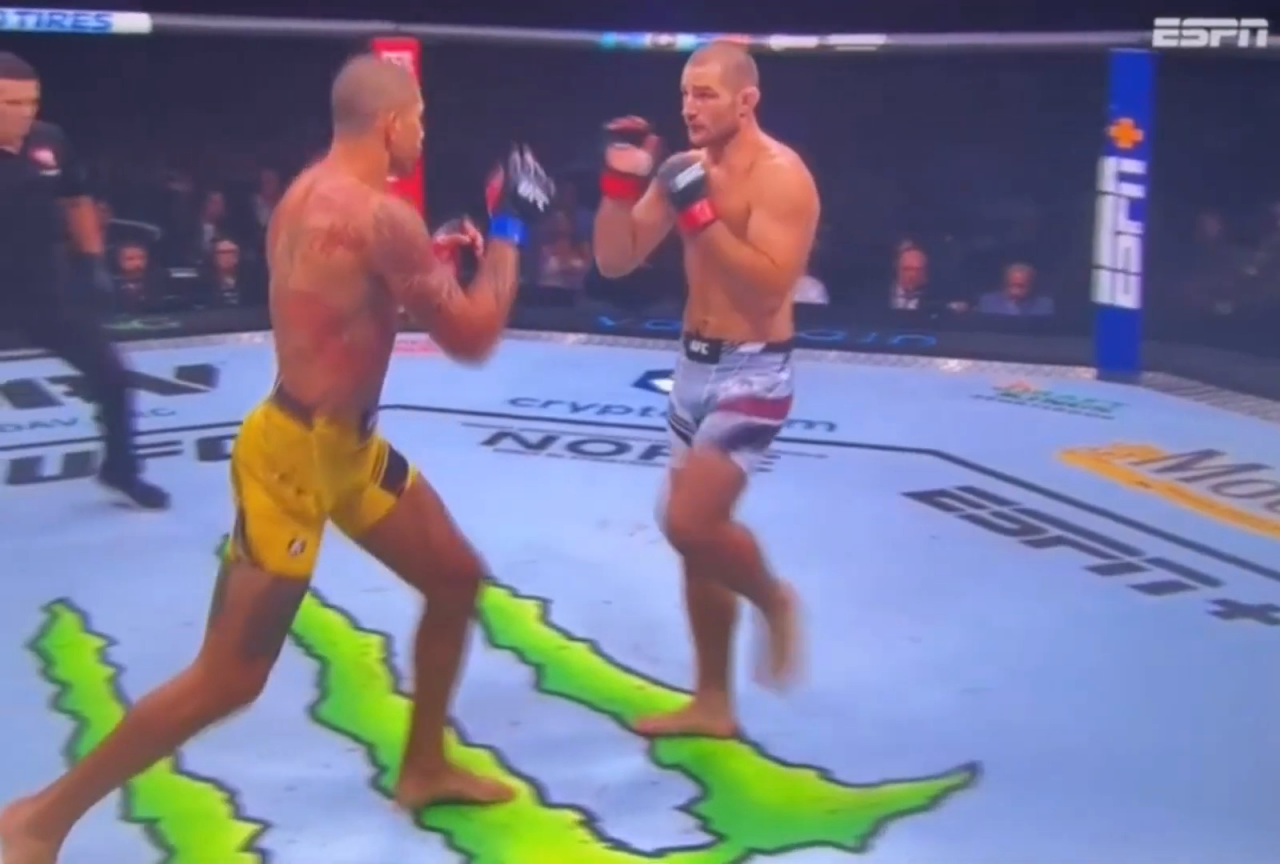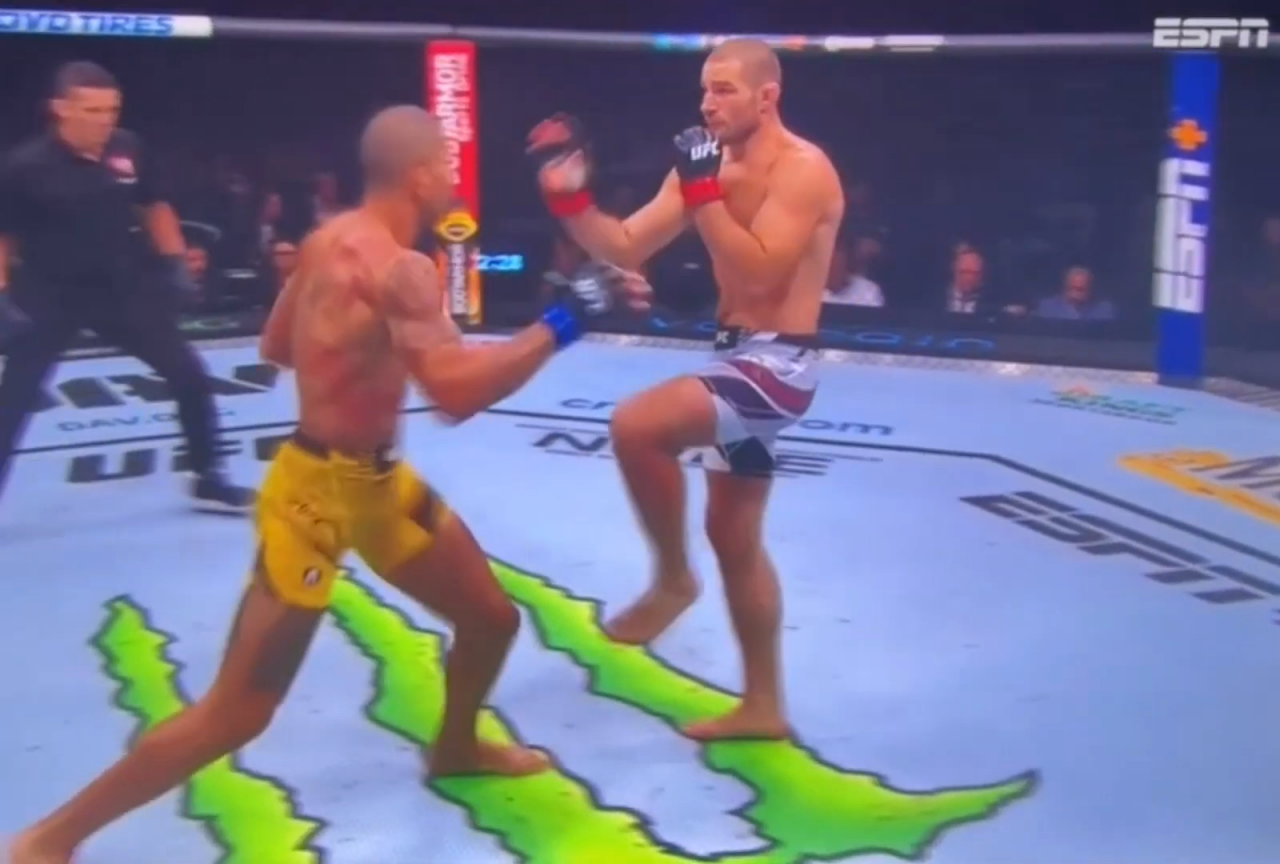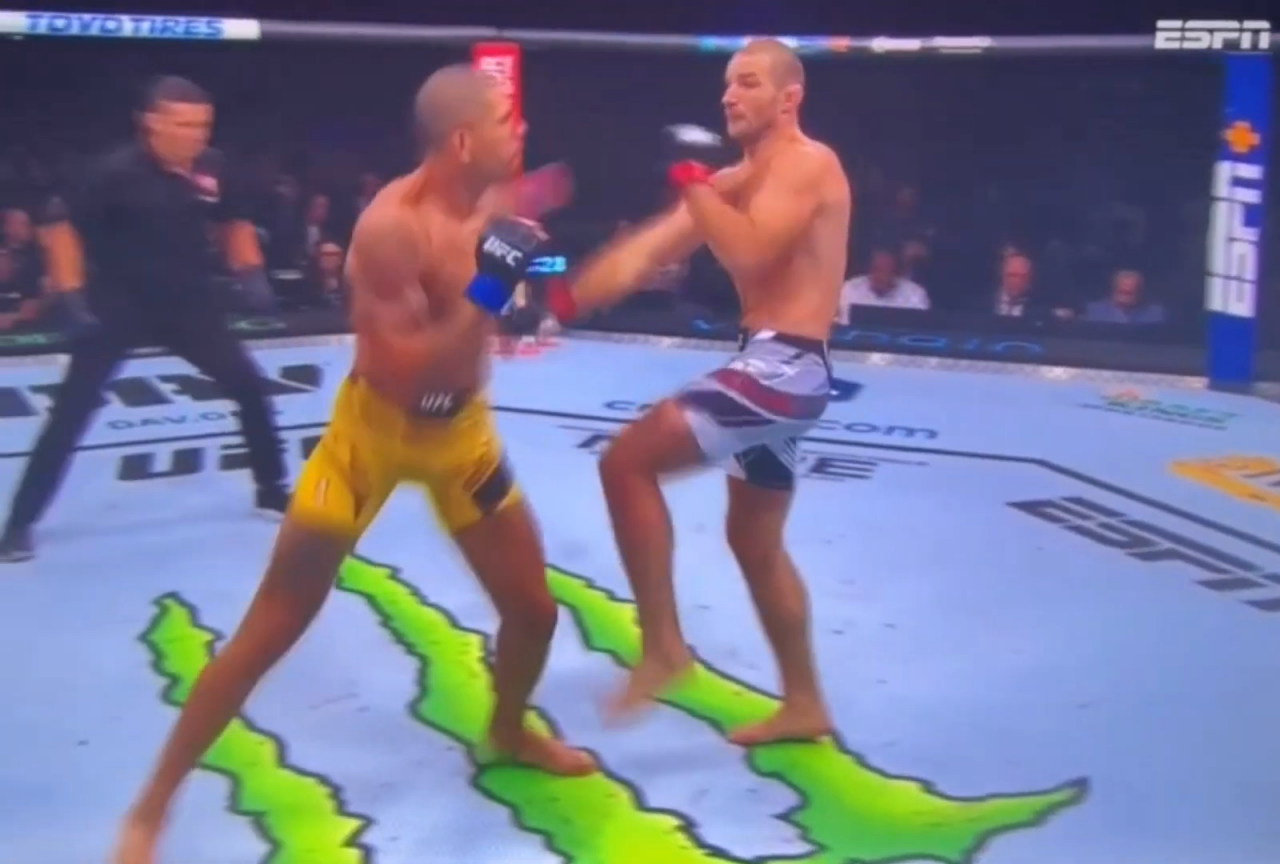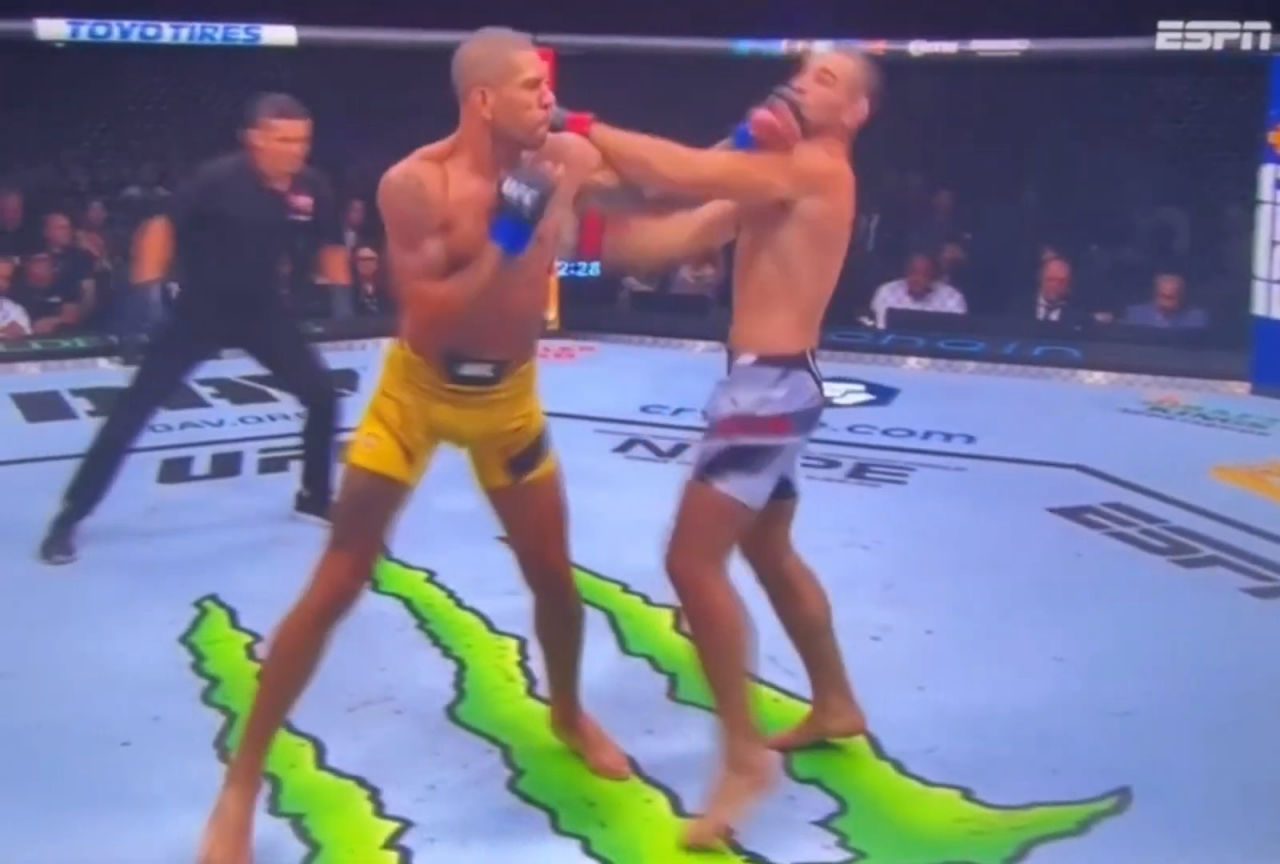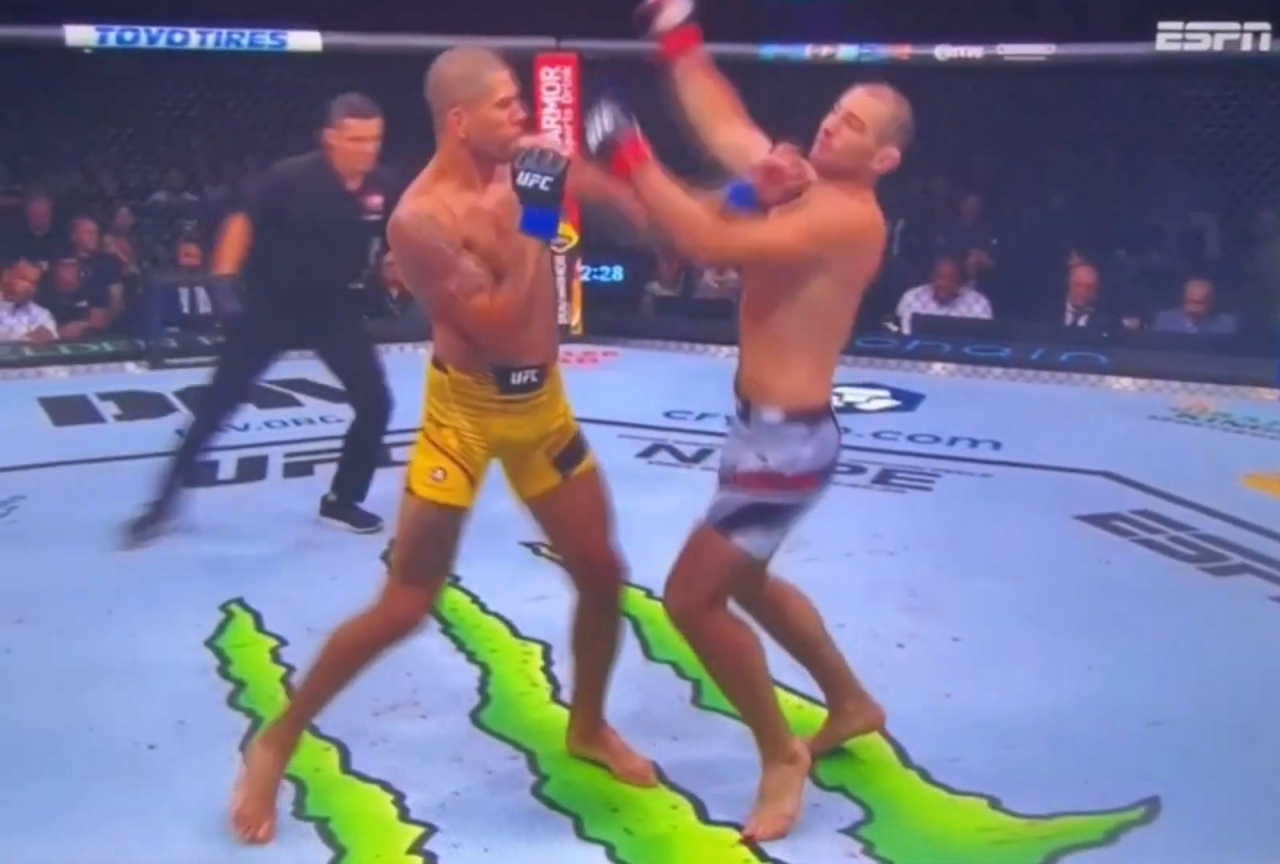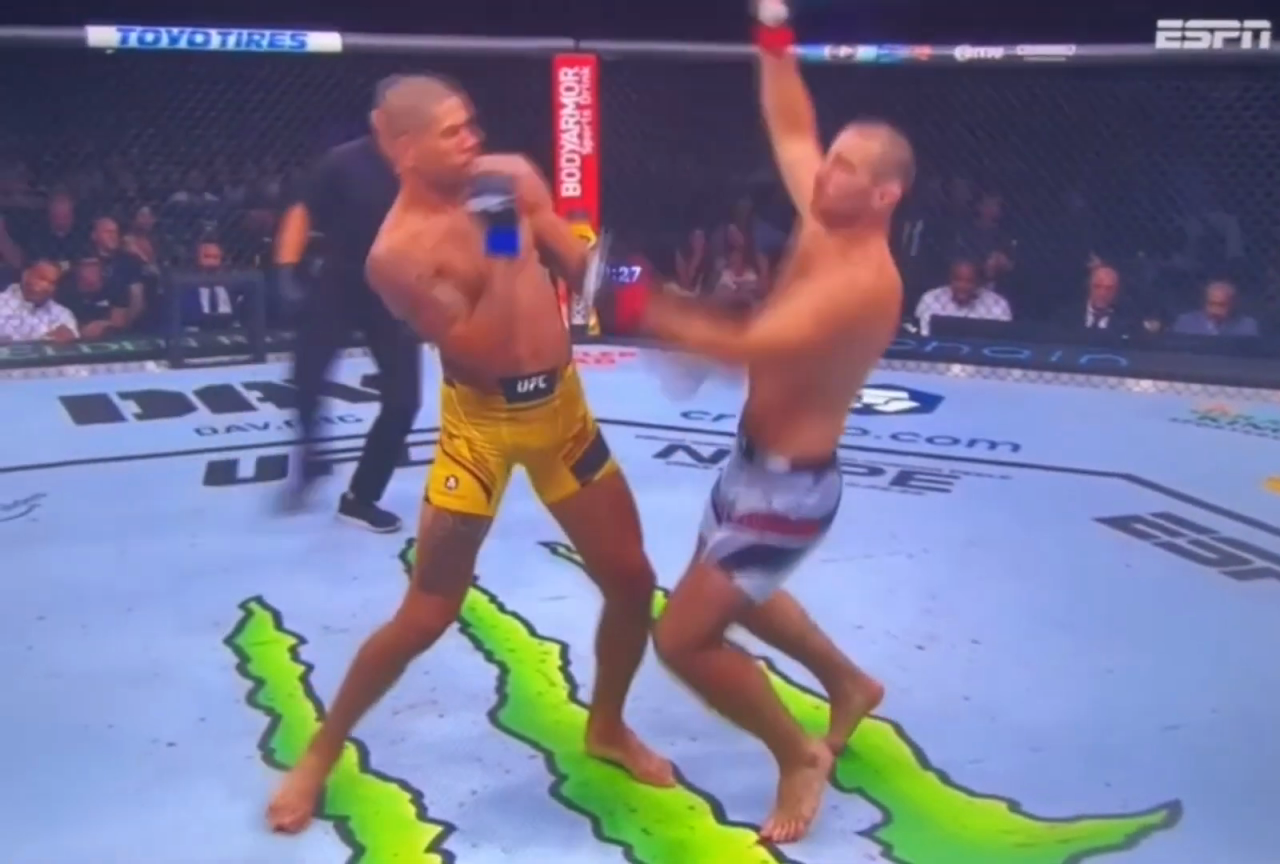
dt=0.3s
person 1, frame 1
left shoulder: (310, 192)
right shoulder: (377, 215)
right elbow: (470, 335)
left wrist: (428, 257)
right wrist: (511, 227)
left hip: (347, 442)
right hip: (300, 454)
left knee: (457, 581)
right knee: (228, 679)
left ankle: (426, 767)
person 1, frame 2
left shoulder: (332, 239)
right shoulder: (395, 269)
left elbow: (276, 344)
right elbow: (457, 394)
right wrist: (561, 324)
left hip: (375, 477)
right hip: (322, 490)
left knee: (493, 618)
right knee: (237, 711)
left ankle: (456, 742)
person 1, frame 3
left shoulder: (486, 189)
right shoulder: (390, 221)
right elbow: (400, 374)
right wrist: (488, 294)
left hip: (459, 427)
right hip: (371, 429)
left knee: (532, 609)
right knee: (273, 628)
left ankle: (509, 731)
person 1, frame 4
left shoulder: (563, 160)
right shoulder: (414, 184)
left elbow: (653, 230)
right elbow: (426, 320)
right wrist: (505, 242)
left hip: (508, 395)
right hip: (419, 388)
left knee: (553, 578)
right knee: (334, 587)
left ankle: (568, 715)
right ankle: (243, 776)
person 1, frame 5
left shoulder: (532, 160)
right shoulder: (421, 217)
left elbow: (622, 208)
right elbow: (499, 328)
right wrist: (534, 224)
left hip: (543, 400)
right hip: (467, 409)
left knee: (602, 574)
right knee: (403, 607)
left ankle: (588, 726)
right ankle: (276, 743)
person 1, frame 6
left shoulder: (512, 177)
right shoulder: (397, 252)
left elbow: (577, 266)
right elbow: (485, 351)
right wrist: (500, 247)
left hip: (561, 406)
right hip: (482, 423)
left knee: (632, 580)
right knee: (426, 617)
left ankle: (606, 727)
right ankle: (322, 752)
person 2, frame 1
left shoulder: (781, 175)
right shoulder: (686, 166)
left elbow: (766, 286)
right elbow: (613, 259)
left wrist: (699, 211)
right wrist: (621, 180)
left hip: (753, 373)
right hip: (695, 365)
left knee: (690, 521)
right knee: (699, 529)
left ankle: (773, 600)
right ankle: (712, 701)
person 2, frame 2
left shoulder: (802, 169)
right shoulder: (705, 165)
left elbow: (758, 276)
right elbow: (623, 248)
left wrist: (703, 193)
right wrist: (569, 196)
left hip: (776, 362)
right hip: (734, 356)
left knee: (635, 429)
right knee: (733, 534)
left ankle: (671, 578)
right ankle: (761, 705)
person 2, frame 3
left shoulder: (806, 163)
right shoulder: (738, 180)
left elbow: (743, 251)
right elbow: (650, 248)
left wrist: (692, 176)
right wrist: (568, 295)
left hip: (780, 366)
right hip: (778, 367)
left knee: (626, 460)
right knee: (752, 537)
left ankle: (663, 651)
right ankle: (802, 704)
person 2, frame 4
left shoulder: (811, 165)
right shoulder: (776, 169)
left elbow: (684, 175)
left wrist: (588, 130)
left hip: (767, 385)
right hip: (770, 382)
left knee: (693, 560)
right knee: (768, 552)
left ankle: (743, 754)
right ankle: (836, 705)
person 2, frame 5
left shoulder: (849, 217)
right shoulder: (804, 184)
left elbow: (715, 242)
right elbow: (720, 124)
left wrist: (633, 160)
left hip: (787, 439)
right hip: (760, 427)
left knee: (690, 598)
right knee: (746, 581)
left ankle: (782, 756)
right ankle: (850, 702)
person 2, frame 6
left shoulder: (865, 280)
right shoulder: (823, 224)
left elbow: (747, 351)
right elbow: (789, 127)
left wrist: (646, 313)
left hip: (790, 486)
right hip: (751, 462)
left knee: (682, 639)
right knee: (735, 596)
left ankle: (799, 758)
right ankle: (849, 684)
person 3, frame 1
left shoulder: (50, 144)
left elbow: (78, 202)
left wrist: (95, 263)
left hip: (47, 288)
left knee: (110, 375)
left ankle: (120, 470)
person 3, frame 2
left shoulder: (127, 149)
left elbow: (154, 206)
left wrist: (176, 263)
left hip: (121, 290)
right hip: (49, 299)
left knee: (191, 377)
left ankle: (209, 479)
person 3, frame 3
left shoulder: (212, 169)
right shoulder: (117, 172)
left elbow: (235, 222)
right elbow: (64, 229)
left wrist: (252, 273)
right wrist: (72, 298)
left hip: (185, 302)
right hip: (116, 305)
left knee: (250, 389)
right knee: (70, 413)
left ankle: (271, 490)
person 3, frame 4
left shoulder: (312, 189)
right shoulder: (218, 180)
left elbow: (329, 245)
right elbow: (162, 226)
left wrist: (339, 291)
right wrist: (150, 288)
left hip: (262, 308)
right hip: (202, 307)
left knee: (323, 396)
right knee: (133, 410)
left ankle: (315, 496)
right ankle: (70, 515)
person 3, frame 5
left shoulder: (384, 188)
right shoulder: (291, 178)
right elbow: (244, 223)
right wrist: (225, 279)
left hip: (334, 309)
right hip: (271, 303)
left knee: (375, 402)
right knee: (217, 403)
left ankle: (342, 500)
right ankle: (165, 502)
person 3, frame 6
right shoulder: (343, 162)
right elbow: (303, 212)
right wrist: (286, 269)
right hip: (337, 287)
left knee: (403, 398)
right knee: (306, 378)
left ankle: (360, 498)
right ankle: (311, 463)
